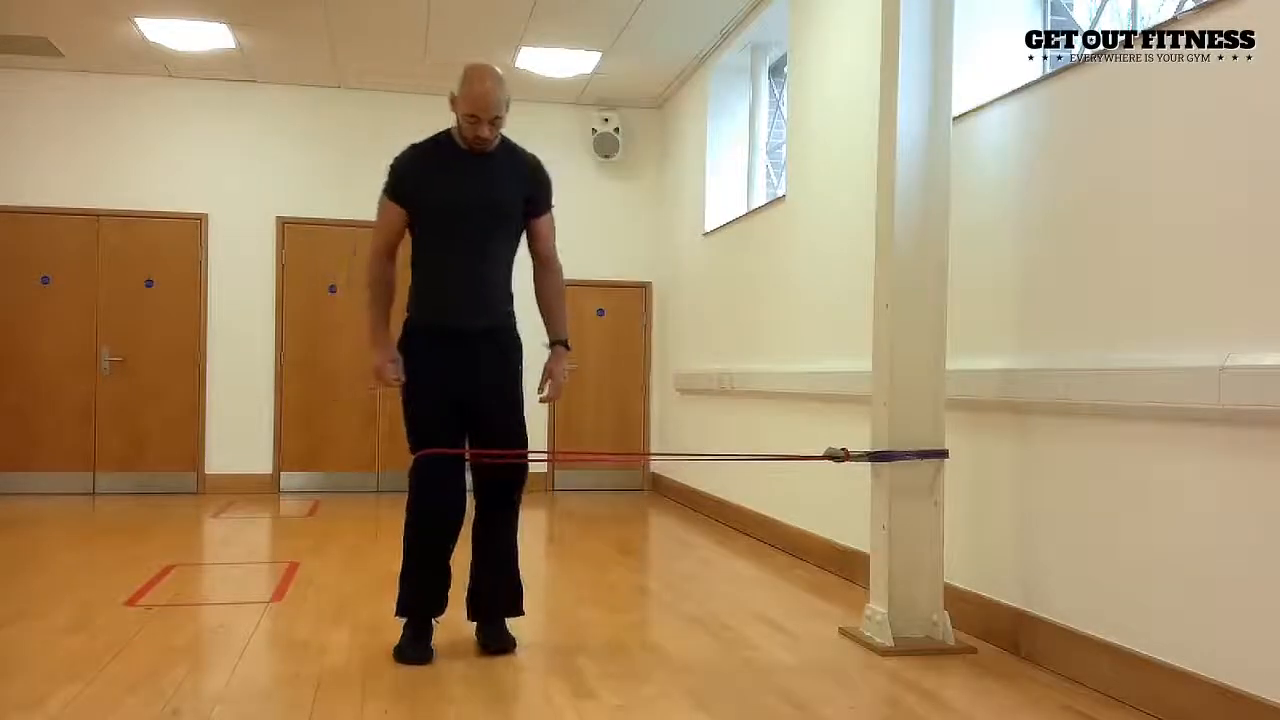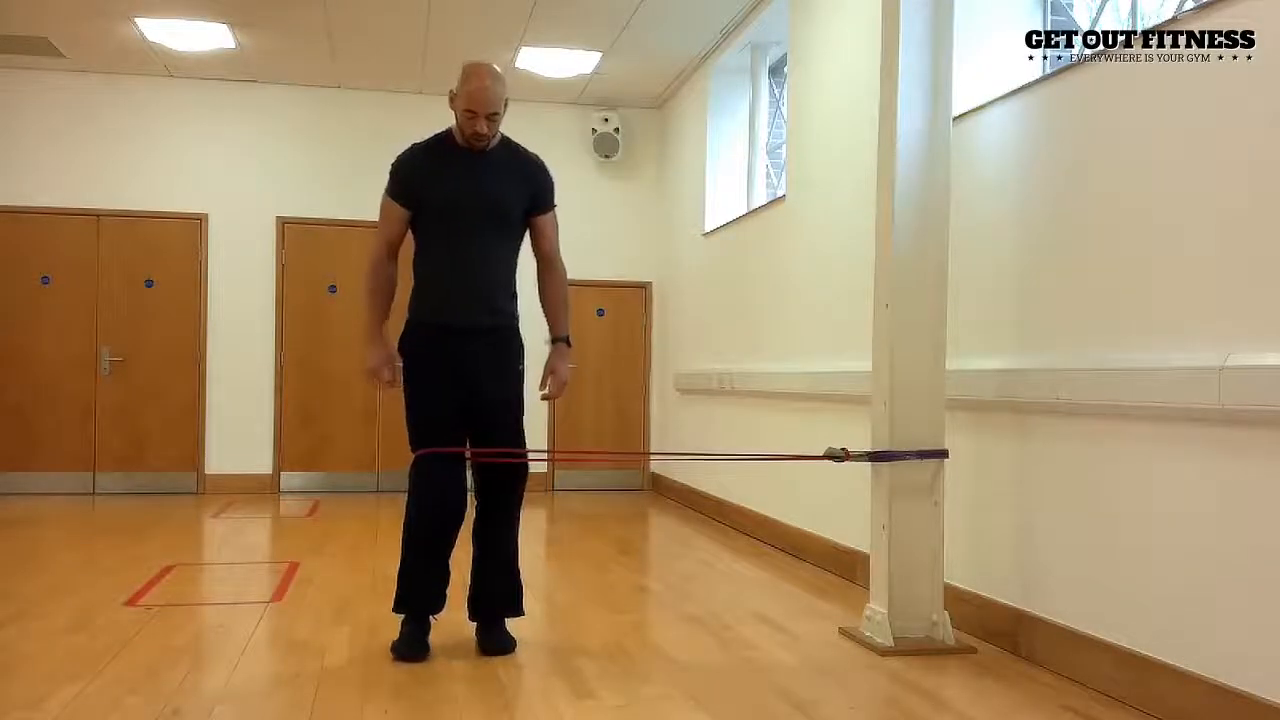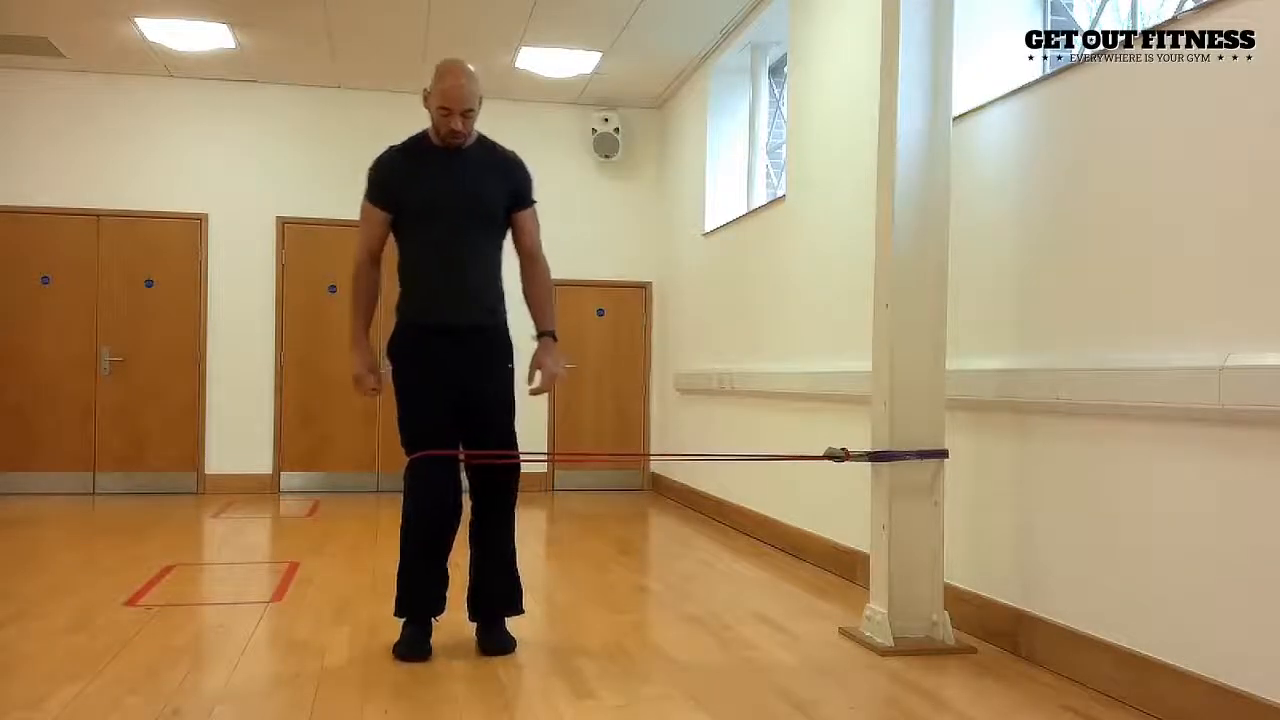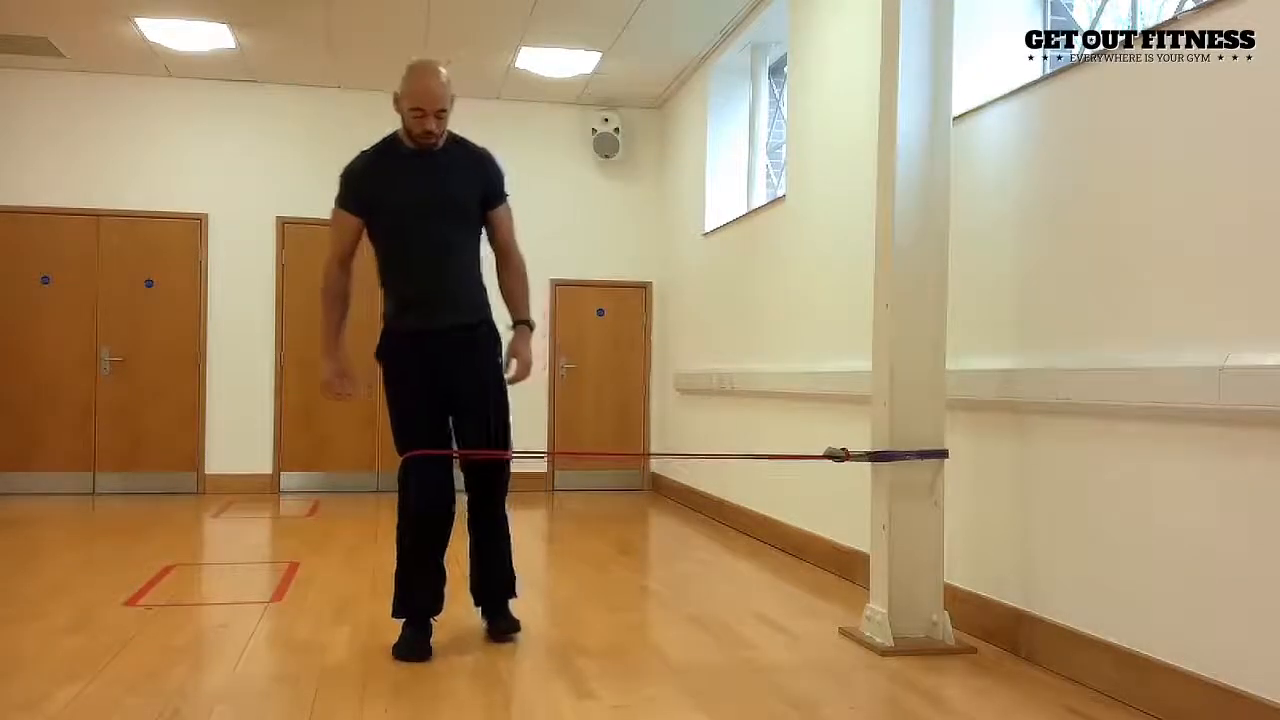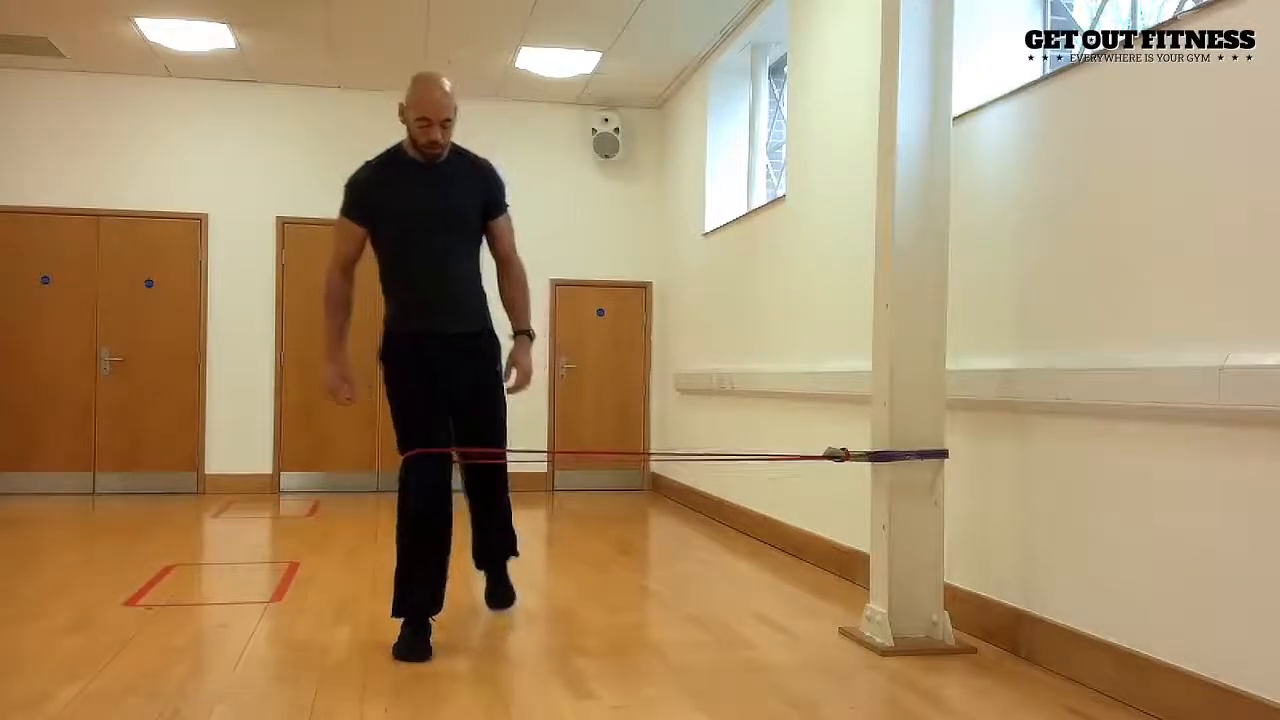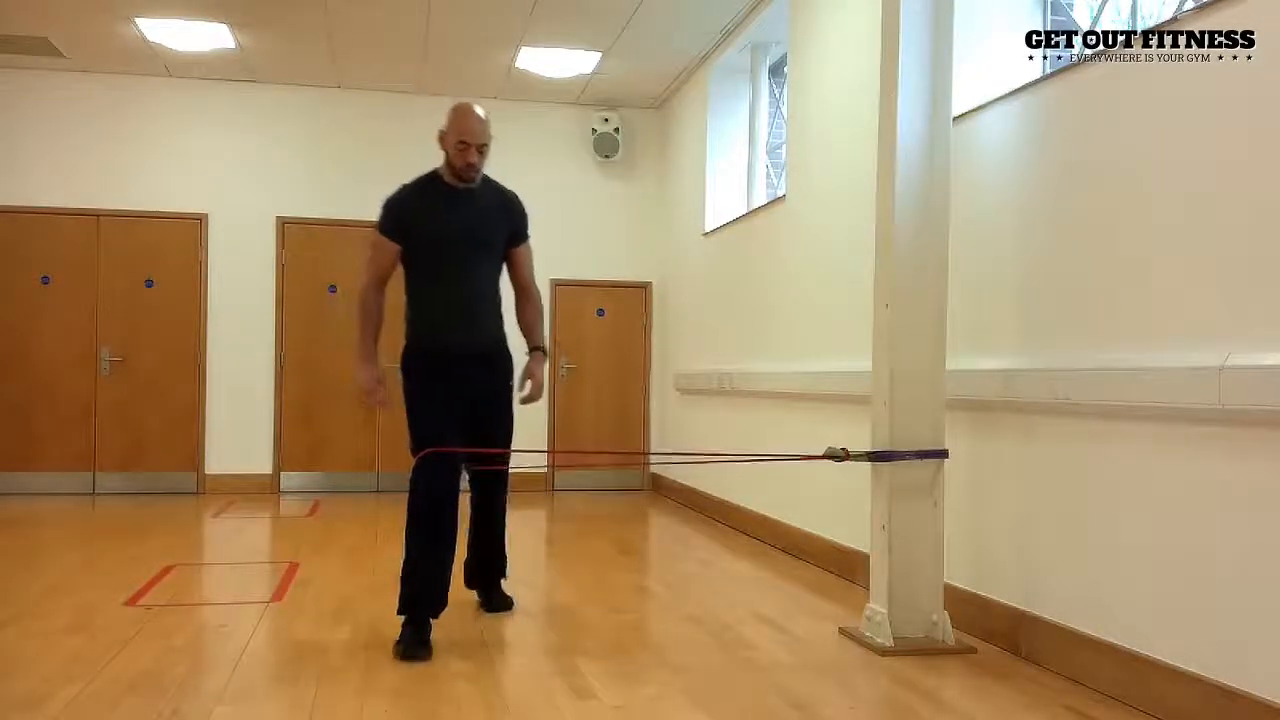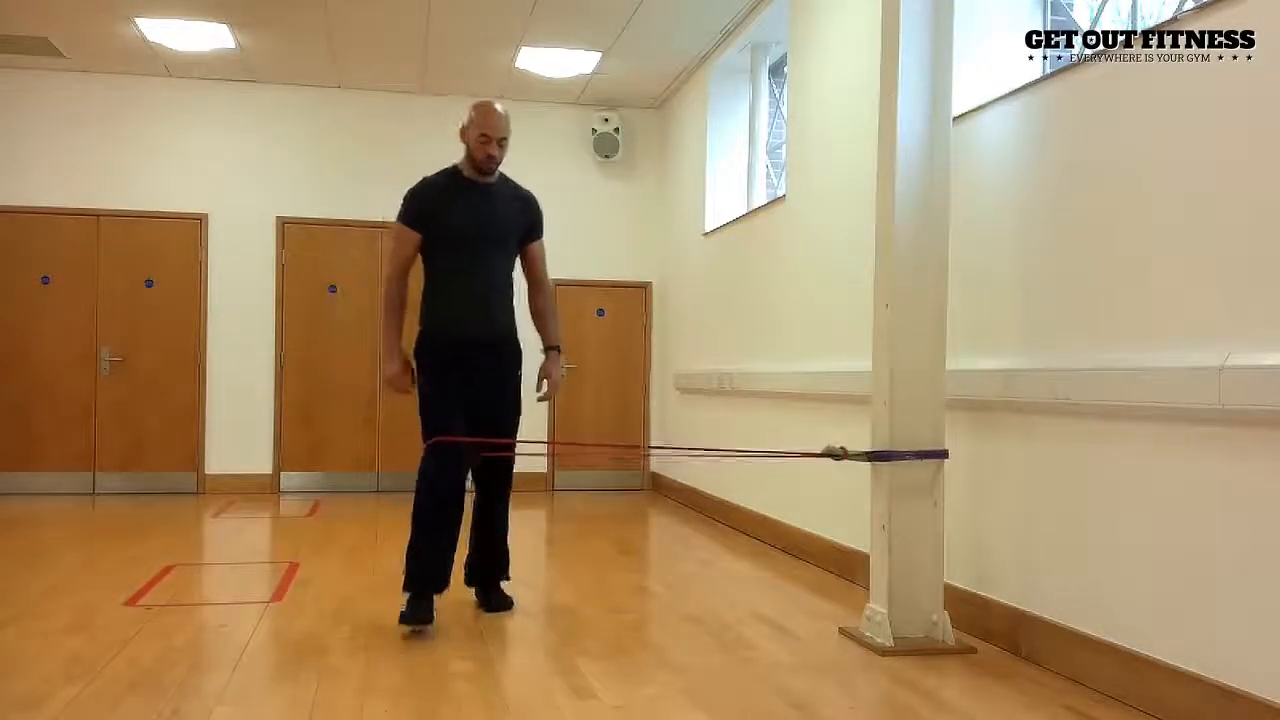
dt=0.3s
person 1, frame 1
left shoulder: (528, 173)
right shoulder: (415, 165)
left elbow: (546, 264)
right elbow: (383, 256)
left wrist: (559, 345)
right wrist: (381, 339)
left hip: (496, 344)
right hip: (428, 344)
left knee: (503, 479)
right knee: (435, 481)
left ankle: (492, 612)
right ankle: (419, 617)
person 1, frame 2
left shoulder: (529, 172)
right shoulder: (417, 164)
left elbow: (550, 263)
right elbow: (385, 255)
left wrist: (561, 344)
right wrist: (377, 338)
left hip: (499, 343)
right hip: (430, 343)
left knee: (504, 478)
right knee: (436, 478)
left ankle: (492, 612)
right ankle: (417, 613)
person 1, frame 3
left shoulder: (506, 169)
right shoulder: (394, 168)
left elbow: (532, 259)
right elbow: (368, 260)
left wrist: (547, 337)
right wrist: (360, 345)
left hip: (488, 343)
right hip: (418, 345)
left knee: (496, 481)
right knee: (431, 482)
left ankle: (492, 613)
right ankle: (417, 616)
person 1, frame 4
left shoulder: (479, 165)
right shoulder: (366, 173)
left elbow: (507, 253)
right elbow: (339, 264)
left wrist: (522, 328)
right wrist: (332, 350)
left hip: (474, 339)
right hip: (406, 345)
left knee: (488, 472)
right knee: (424, 482)
left ankle: (494, 598)
right ankle: (416, 616)
person 1, frame 5
left shoulder: (480, 176)
right shoulder: (371, 182)
left elbow: (508, 262)
right elbow: (341, 271)
left wrist: (523, 337)
right wrist: (334, 354)
left hip: (475, 344)
right hip: (409, 350)
left knee: (486, 466)
right knee: (425, 479)
left ankle: (495, 565)
right ankle: (416, 615)
person 1, frame 6
left shoulder: (506, 206)
right shoulder: (407, 203)
left elbow: (525, 286)
right elbow: (374, 285)
left wrist: (537, 353)
right wrist: (367, 360)
left hip: (490, 361)
right hip: (429, 362)
left knee: (491, 476)
right knee: (434, 480)
left ankle: (487, 577)
right ankle: (418, 614)
person 1, frame 7
left shoulder: (522, 203)
right shoulder: (428, 196)
left elbow: (538, 284)
right elbow: (396, 275)
left wrist: (553, 351)
right wrist: (392, 350)
left hip: (500, 353)
right hip: (441, 352)
left knee: (496, 469)
right knee: (444, 464)
left ankle: (486, 578)
right ankle: (422, 591)
